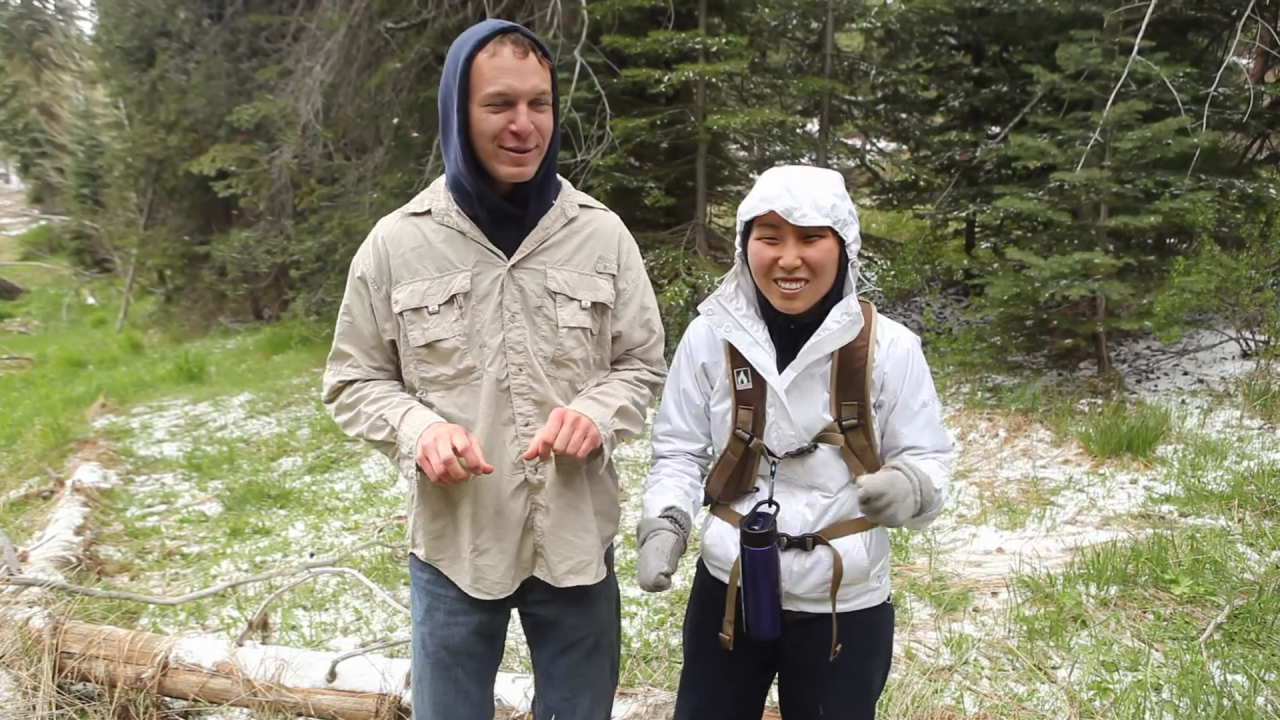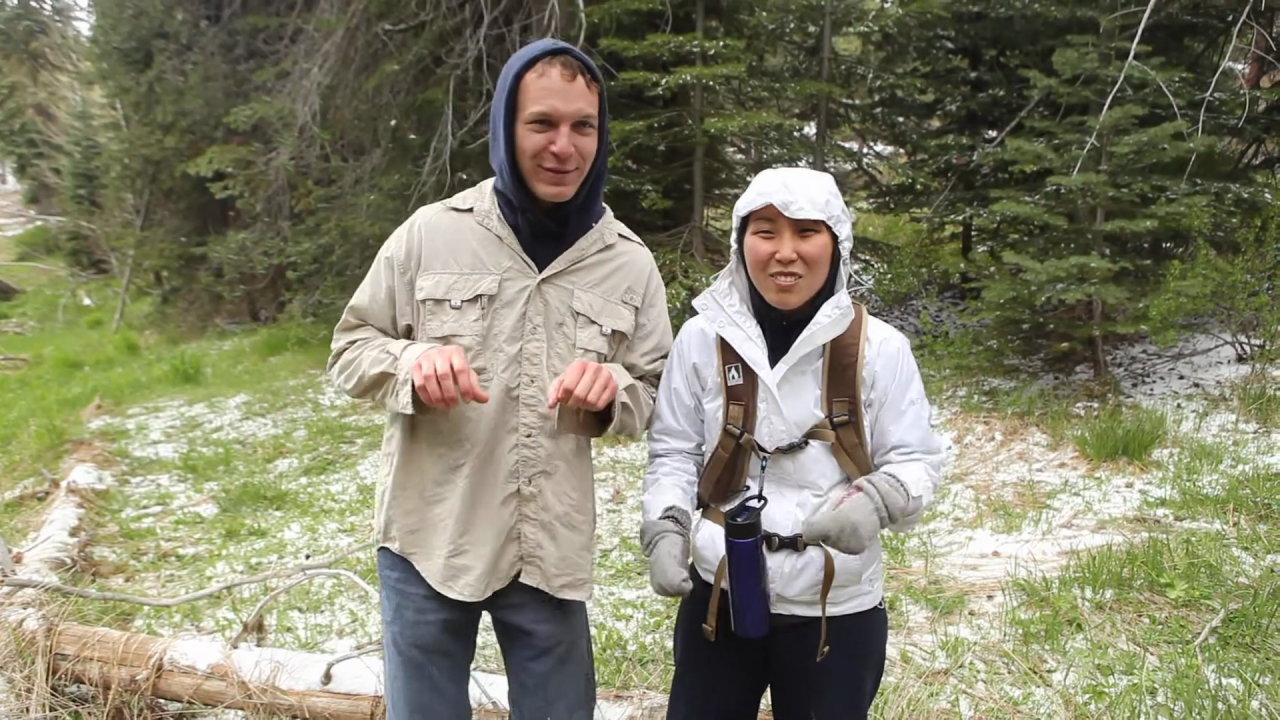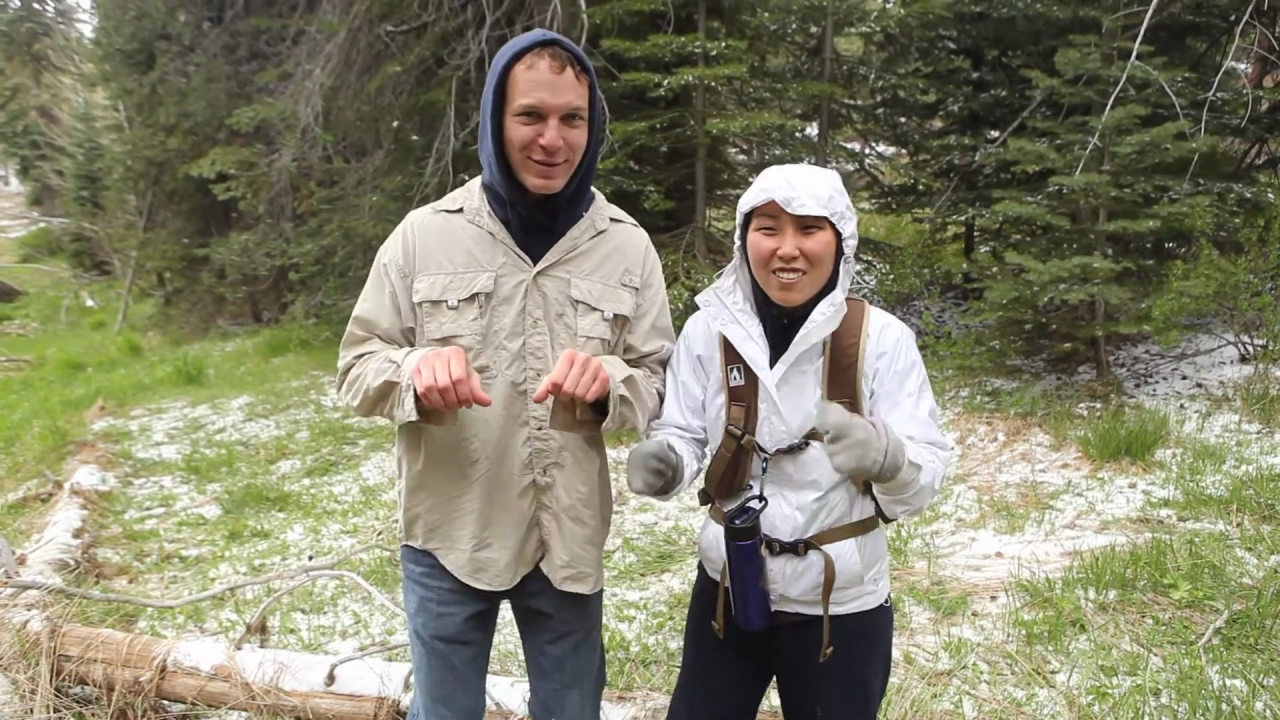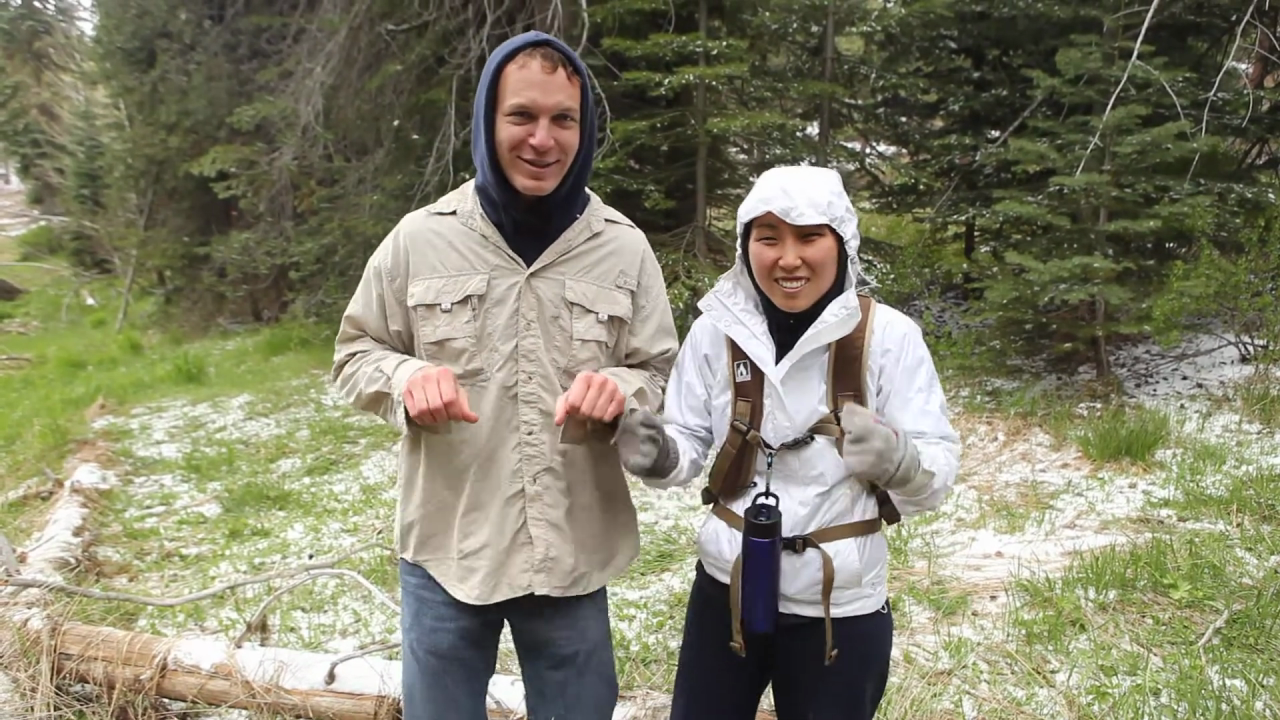
dt=0.5s
person 1, frame 1
left shoulder: (602, 235)
right shoulder: (397, 242)
left elbow: (642, 367)
right elbow: (352, 381)
left wrist: (596, 413)
right wrist: (417, 427)
left hip: (576, 538)
right hip: (452, 543)
person 1, frame 2
left shoulder: (630, 264)
right shoulder: (430, 233)
left elbow: (652, 391)
right elbow: (350, 348)
left wrist: (610, 390)
right wrist: (412, 359)
left hip: (551, 549)
right hip: (427, 539)
person 1, frame 3
left shoulder: (626, 246)
right shoulder: (424, 235)
left elbow: (656, 380)
right elbow: (356, 369)
left wrist: (607, 381)
right wrist: (415, 367)
left hip: (568, 536)
right hip: (449, 534)
person 1, frame 4
left shoulder: (624, 248)
right shoulder: (418, 239)
left elbow: (658, 373)
right elbow: (355, 354)
left wrist: (620, 389)
right wrist: (405, 377)
left hip: (573, 553)
right hip: (446, 550)
person 2, frame 1
left shoulder: (888, 347)
right shoulder: (711, 336)
left elbow: (929, 460)
right elbow: (679, 452)
left wrist: (905, 489)
right wrist: (663, 524)
left hip: (845, 604)
right hip: (730, 590)
person 2, frame 2
left shoulder: (877, 347)
right shoulder: (703, 336)
left elbow: (916, 461)
right elbow: (674, 452)
left wrist: (875, 501)
right wrist: (665, 527)
left hip: (837, 606)
right hip: (721, 593)
person 2, frame 3
left shoulder: (881, 339)
right shoulder: (709, 330)
left elbow: (926, 468)
right elbow: (681, 435)
left wrist: (880, 454)
right wrist: (661, 463)
left hip: (842, 604)
right hip: (730, 588)
person 2, frame 4
left shoulder: (888, 337)
right shoulder: (717, 331)
left elbow: (936, 473)
right elbow: (687, 441)
left wrist: (894, 456)
right wrist: (656, 451)
left hip: (840, 604)
right hip: (726, 587)
